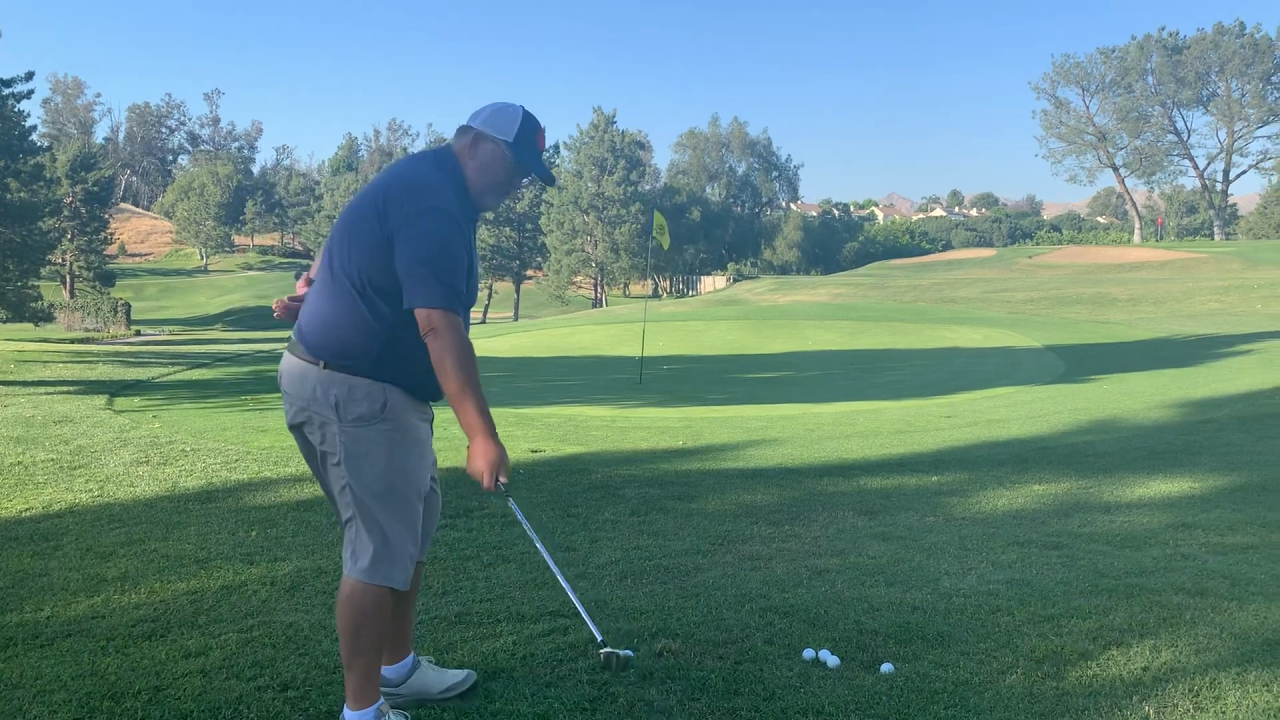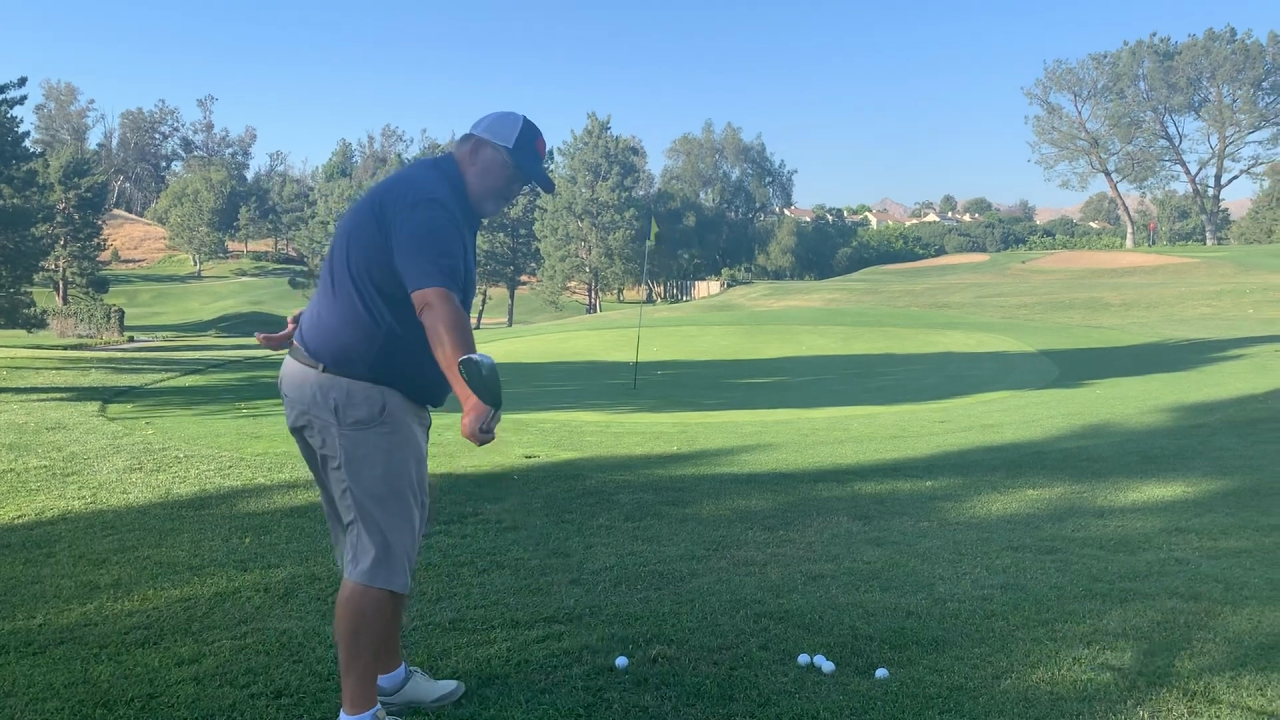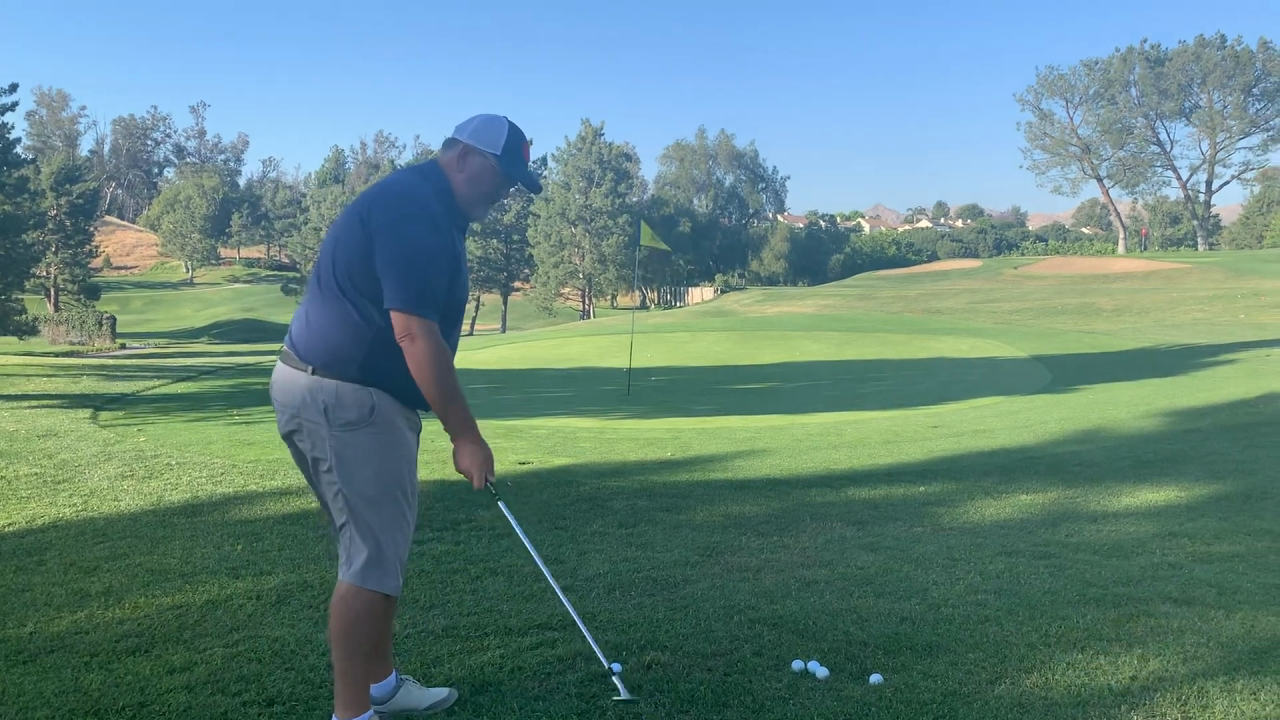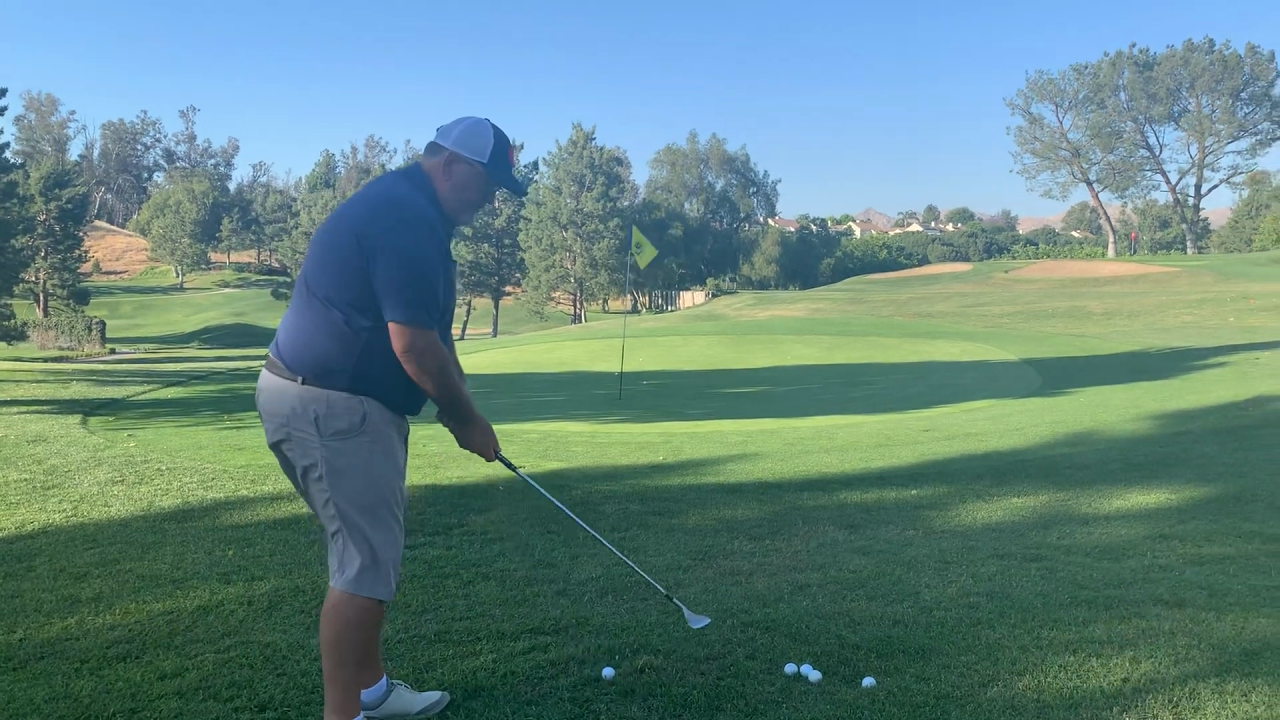
dt=0.3s
person 1, frame 1
left shoulder: (427, 183)
right shoulder: (431, 200)
left elbow: (346, 246)
right elbow: (440, 326)
left wrist: (308, 289)
right wrist: (482, 436)
left hip: (370, 383)
right hip: (349, 388)
left knee: (414, 520)
right knee: (379, 546)
left ankle: (397, 667)
person 1, frame 2
left shoulder: (437, 200)
right shoulder: (428, 199)
left elbow: (362, 272)
right elbow: (437, 306)
left wrist: (305, 325)
right wrist: (472, 397)
left hip: (370, 386)
right hip: (351, 391)
left knee: (397, 536)
right knee: (379, 551)
person 1, frame 3
left shoulder: (433, 211)
right shoulder: (413, 208)
left elbow: (433, 323)
right elbow: (415, 334)
left wrist: (459, 418)
right wrist: (463, 433)
left hip: (361, 394)
right hip: (339, 396)
left knee: (383, 545)
right knee: (372, 556)
person 1, frame 4
left shoulder: (409, 209)
right shoulder: (407, 217)
left elbow: (430, 330)
right elbow: (413, 345)
left wrist: (460, 405)
right wrist: (466, 421)
left hip: (342, 398)
right hip: (330, 404)
left knee: (371, 552)
right knee: (365, 563)
